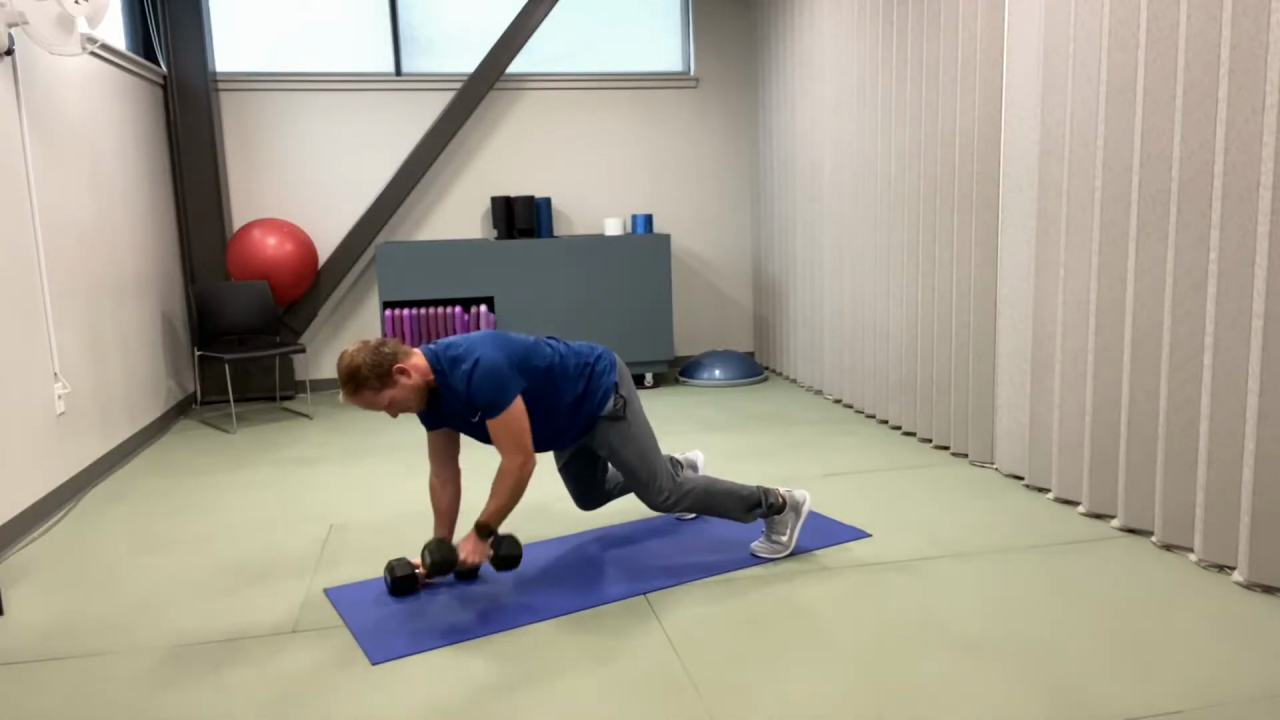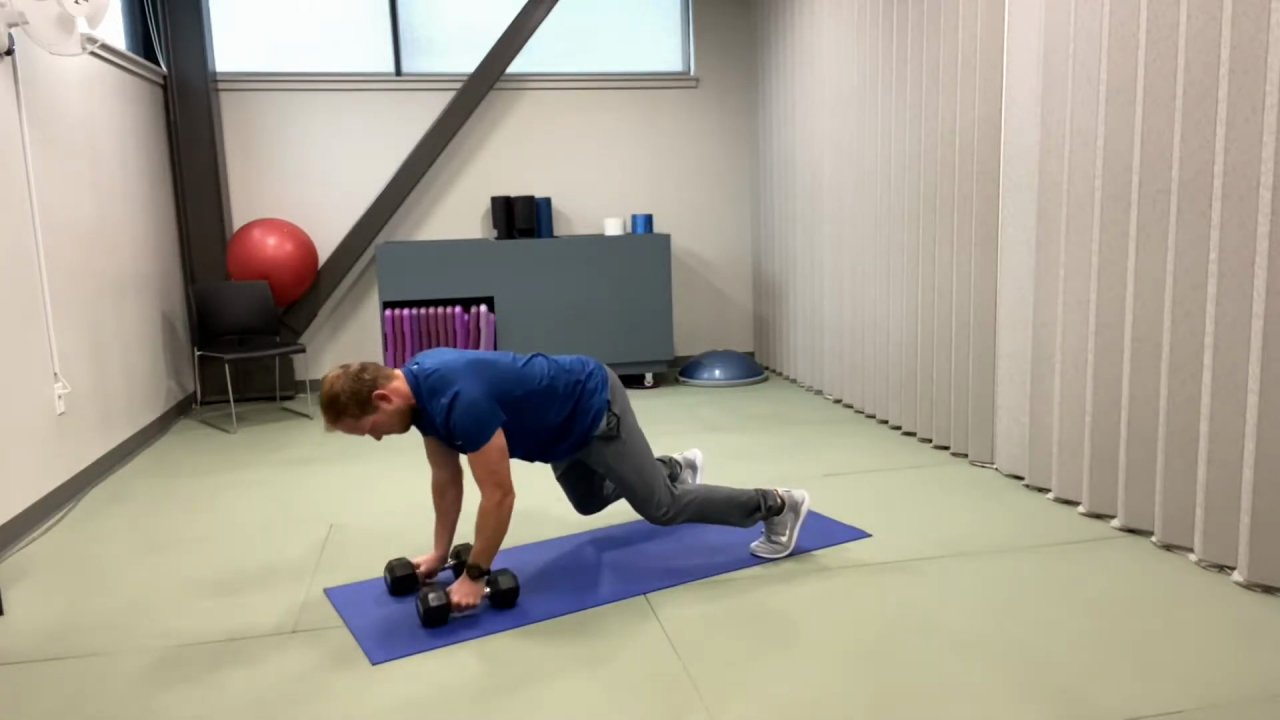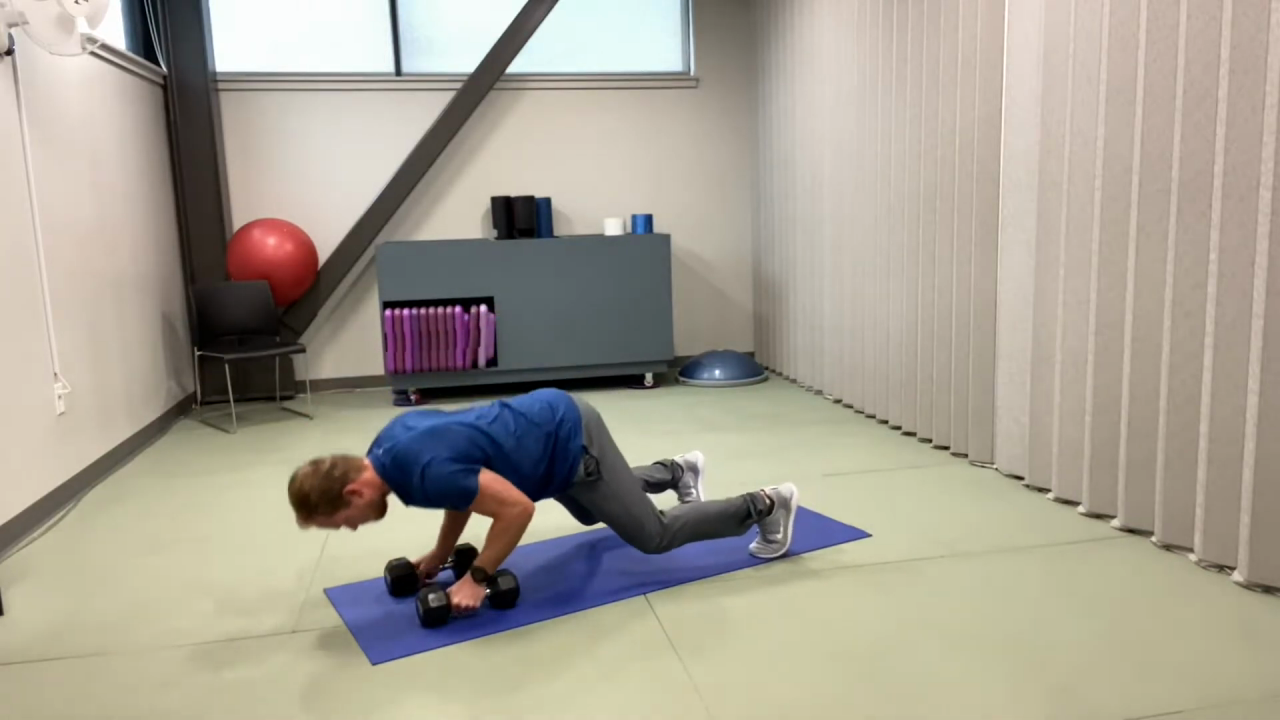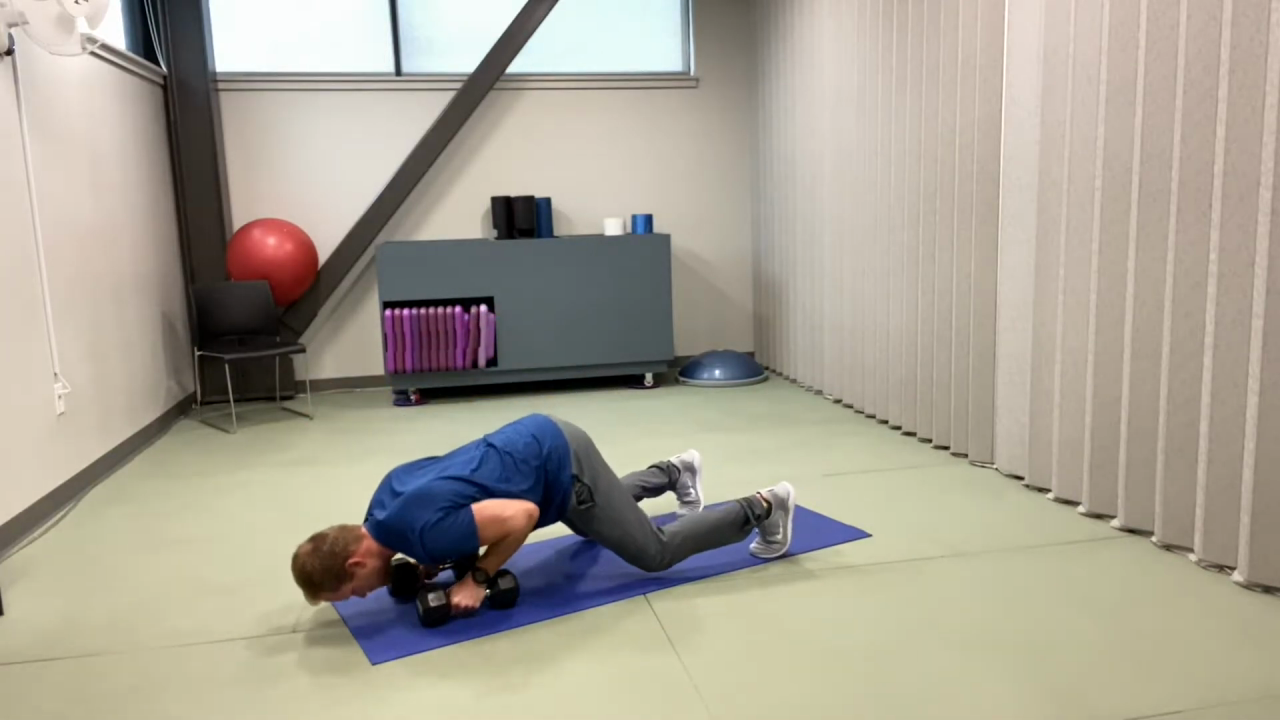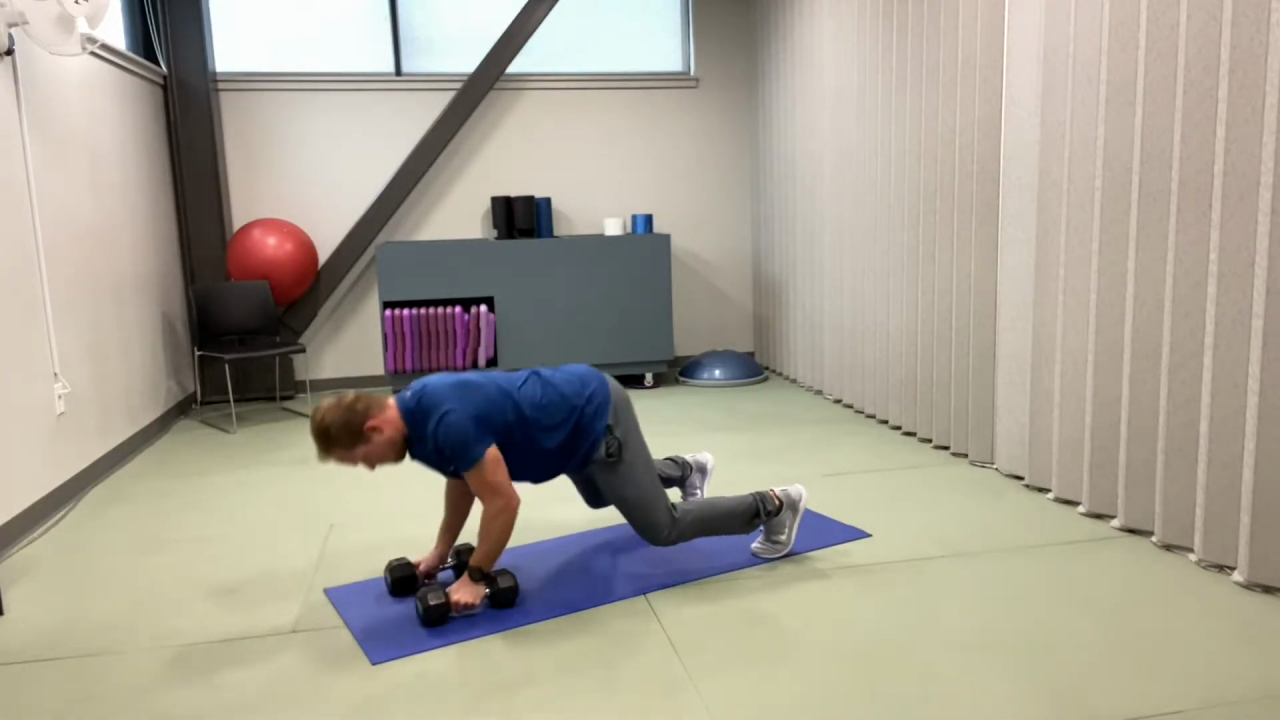
dt=0.4s
person 1, frame 1
left shoulder: (479, 368)
right shoulder: (431, 386)
left elbow: (519, 462)
right elbow: (444, 473)
left wrist: (482, 535)
left hip: (600, 391)
right hip: (570, 411)
left knee: (661, 493)
right knee: (591, 497)
left ankle: (779, 504)
right ankle: (679, 466)
person 1, frame 2
left shoulder: (459, 399)
right shoulder: (417, 384)
left elbow: (498, 495)
right elbow: (446, 474)
left wrist: (474, 576)
right wrist: (439, 552)
left hip: (593, 403)
right hip: (566, 413)
left knee: (661, 506)
right knee: (591, 502)
left ankle: (777, 505)
right ankle: (676, 466)
person 1, frame 3
left shoulder: (425, 474)
right shoulder: (388, 449)
left elbow: (518, 508)
left wrist: (477, 578)
right wrist: (441, 554)
left hip: (571, 439)
right hip: (550, 418)
left knee: (654, 533)
right knee: (594, 512)
left ankle: (766, 505)
right ankle: (678, 470)
person 1, frame 4
left shoulder: (421, 529)
right shoulder: (386, 505)
left elbow: (524, 516)
left wrist: (477, 579)
right wrist: (436, 562)
left hip: (563, 464)
right hip: (544, 440)
left knee: (653, 552)
right knee: (594, 522)
left ankle: (764, 506)
right ankle: (676, 471)
person 1, frame 5
left shoulder: (447, 422)
right shoulder: (415, 410)
left elbow: (502, 501)
right elbow: (462, 486)
left wrist: (476, 578)
right wrist: (438, 556)
left hip: (597, 416)
right hip: (577, 408)
left knee: (662, 527)
right knee: (601, 497)
left ankle: (774, 505)
right ankle: (686, 469)
